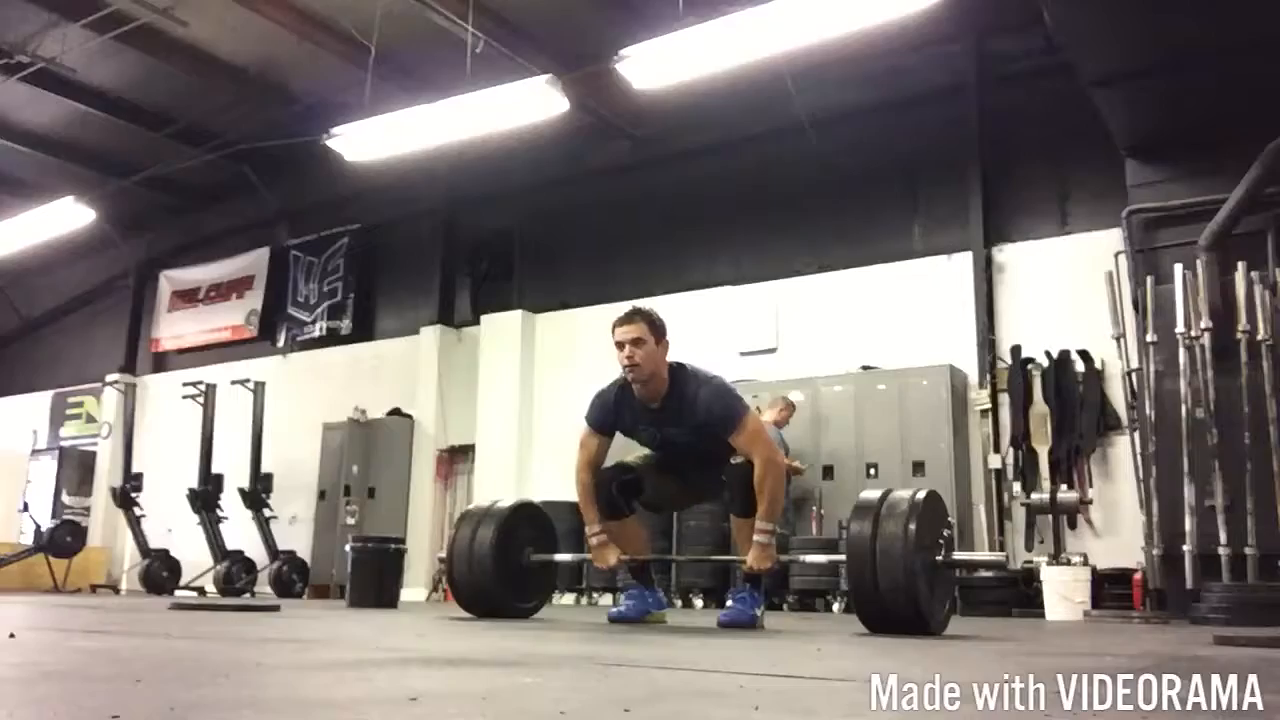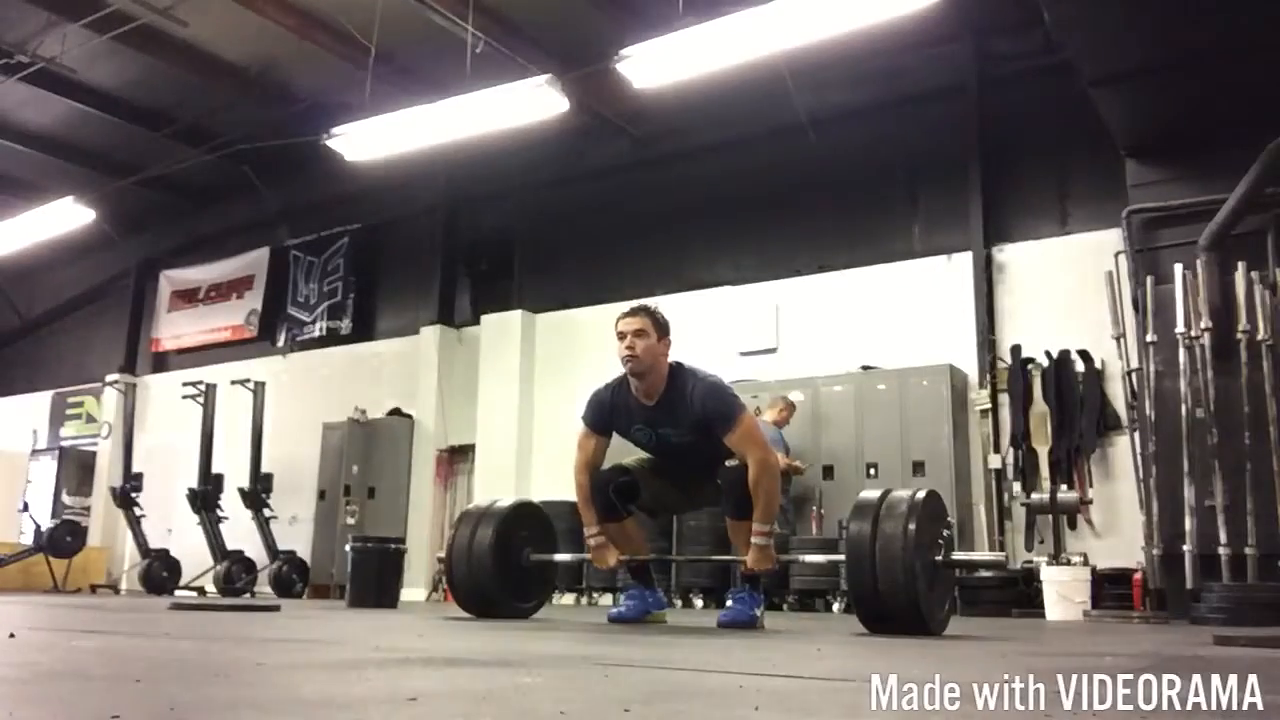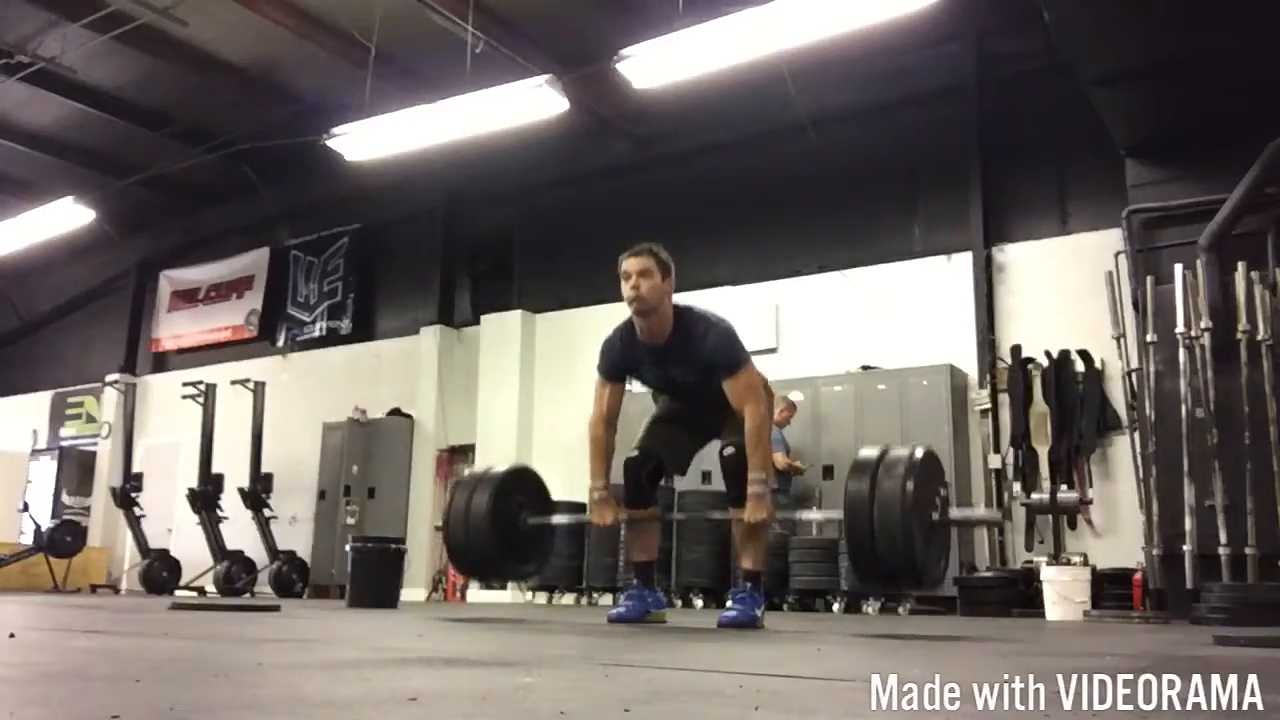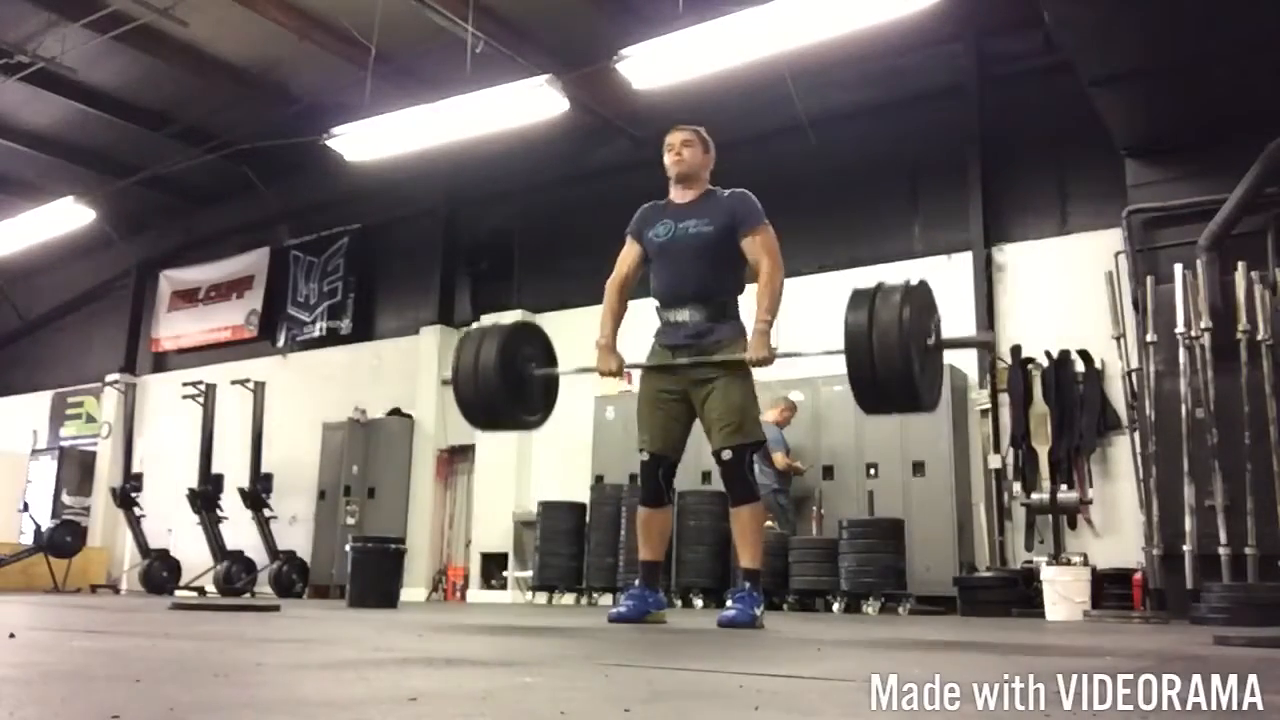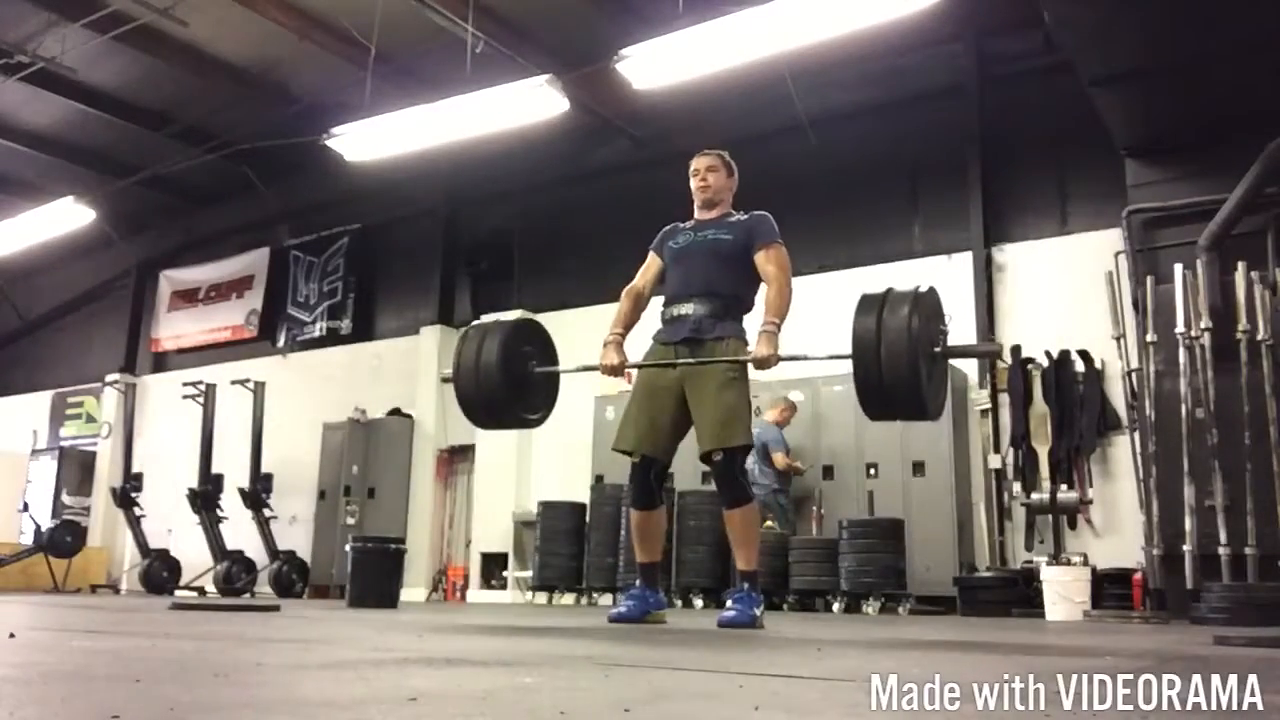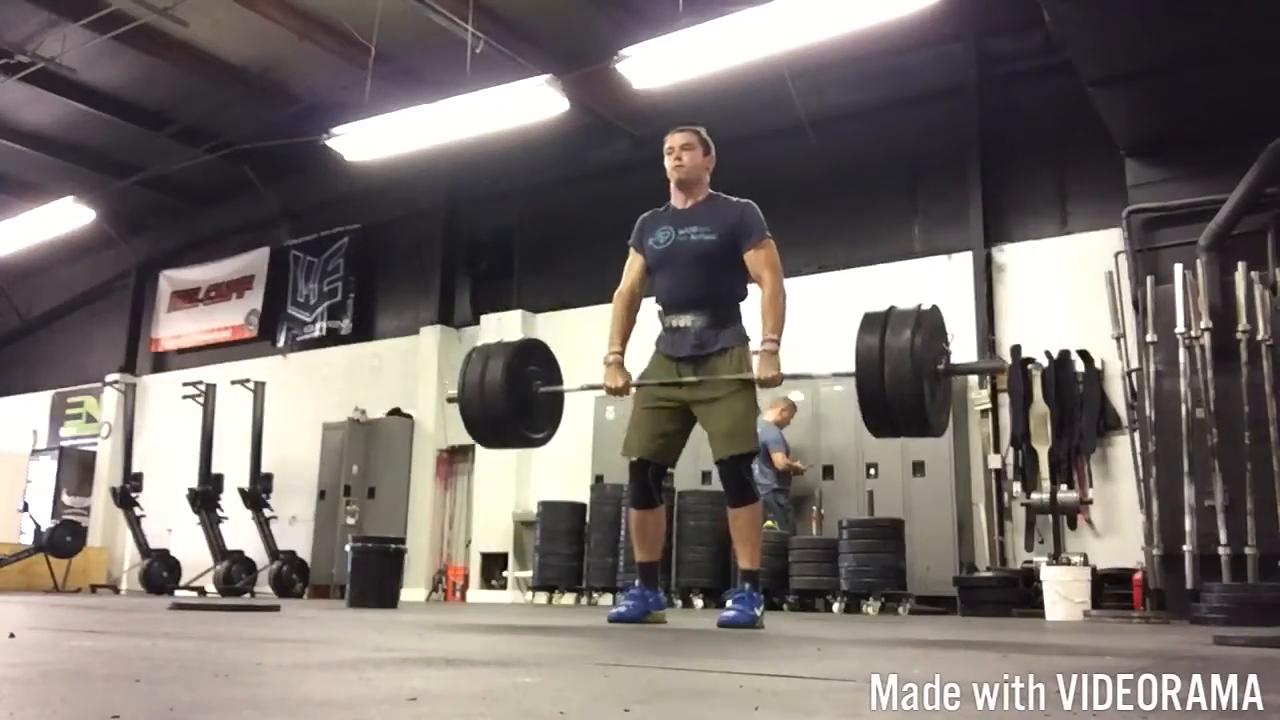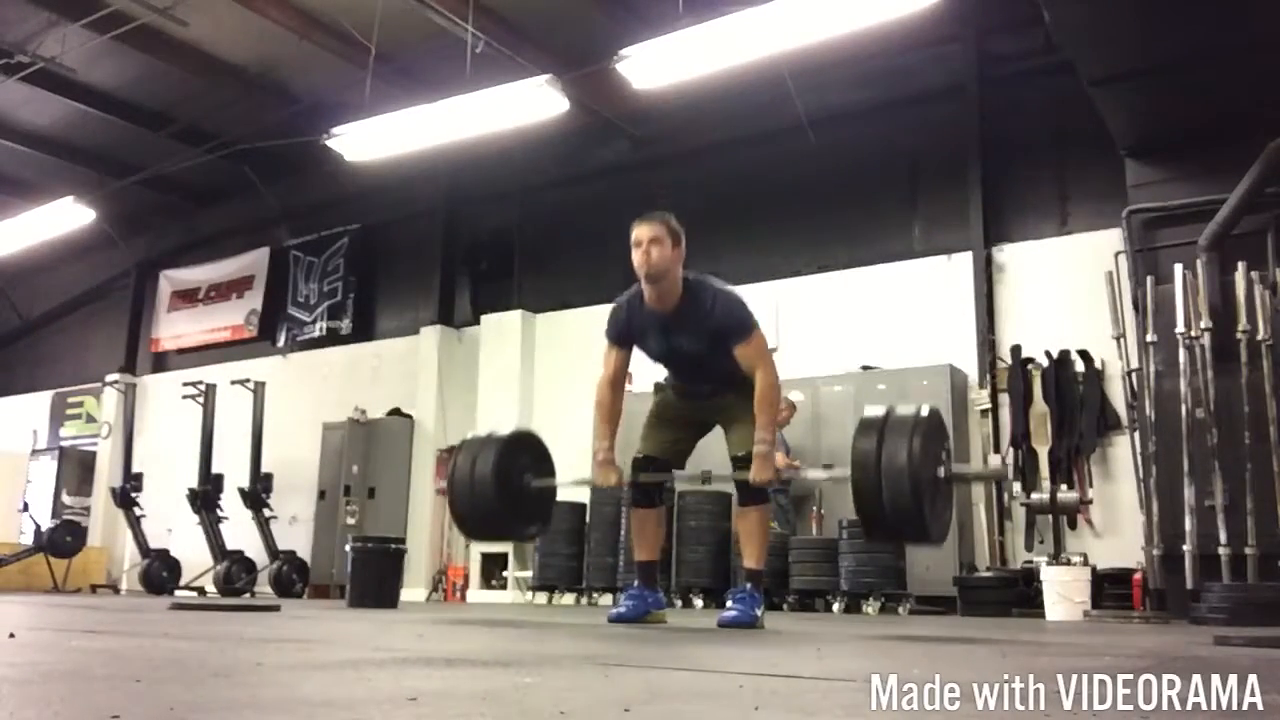
dt=0.5s
person 1, frame 1
left shoulder: (705, 393)
right shoulder: (610, 401)
left elbow: (771, 459)
right elbow: (586, 469)
left wrist: (763, 540)
right wrist: (597, 537)
left hip: (722, 465)
right hip: (673, 469)
left knee: (742, 473)
right knee: (608, 483)
left ankle: (749, 593)
right ankle: (646, 591)
person 1, frame 2
left shoulder: (703, 392)
right shoulder: (607, 400)
left elbow: (764, 460)
right elbow: (585, 470)
left wrist: (761, 541)
right wrist: (595, 538)
left hip: (721, 473)
right hip: (671, 474)
left knee: (737, 475)
right knee: (605, 485)
left ankle: (748, 594)
right ankle: (646, 591)
person 1, frame 3
left shoulder: (710, 334)
right shoulder: (618, 345)
left elbow: (754, 410)
right elbow: (602, 421)
left wrist: (759, 493)
right wrist: (599, 493)
left hip: (736, 402)
right hip: (681, 407)
left knee: (736, 463)
right knee: (638, 470)
left ankle: (749, 594)
right ankle: (645, 591)
person 1, frame 4
left shoulder: (734, 205)
right shoulder: (648, 216)
left elbow: (769, 265)
right elbow: (619, 280)
left wrist: (761, 334)
right wrist: (606, 343)
left hip: (722, 347)
right hip: (666, 352)
left knee: (735, 464)
right knee: (653, 469)
left ankle: (749, 593)
right ankle: (648, 590)
person 1, frame 5
left shoulder: (754, 225)
right shoulder: (670, 235)
left elbow: (778, 279)
right elbow: (638, 289)
left wrist: (768, 333)
right wrist: (614, 339)
left hip: (719, 347)
right hip: (663, 350)
left knee: (726, 466)
right knee: (643, 471)
left ankle: (747, 593)
right ankle: (648, 589)
person 1, frame 6
left shoulder: (737, 214)
right shoulder: (649, 224)
left elbow: (771, 282)
right elbow: (627, 293)
left wrist: (769, 350)
right wrist: (615, 357)
left hip: (723, 354)
right hip: (667, 356)
left knee: (734, 469)
right knee: (643, 470)
left ankle: (748, 593)
right ankle: (647, 590)
person 1, frame 7
left shoulder: (718, 303)
right shoulder: (626, 312)
left elbow: (764, 372)
right elbow: (610, 382)
left wrist: (764, 450)
right wrist: (603, 453)
left hip: (735, 391)
right hip: (681, 391)
left knee: (748, 471)
right knee: (644, 471)
left ankle: (749, 593)
right ankle: (646, 590)
